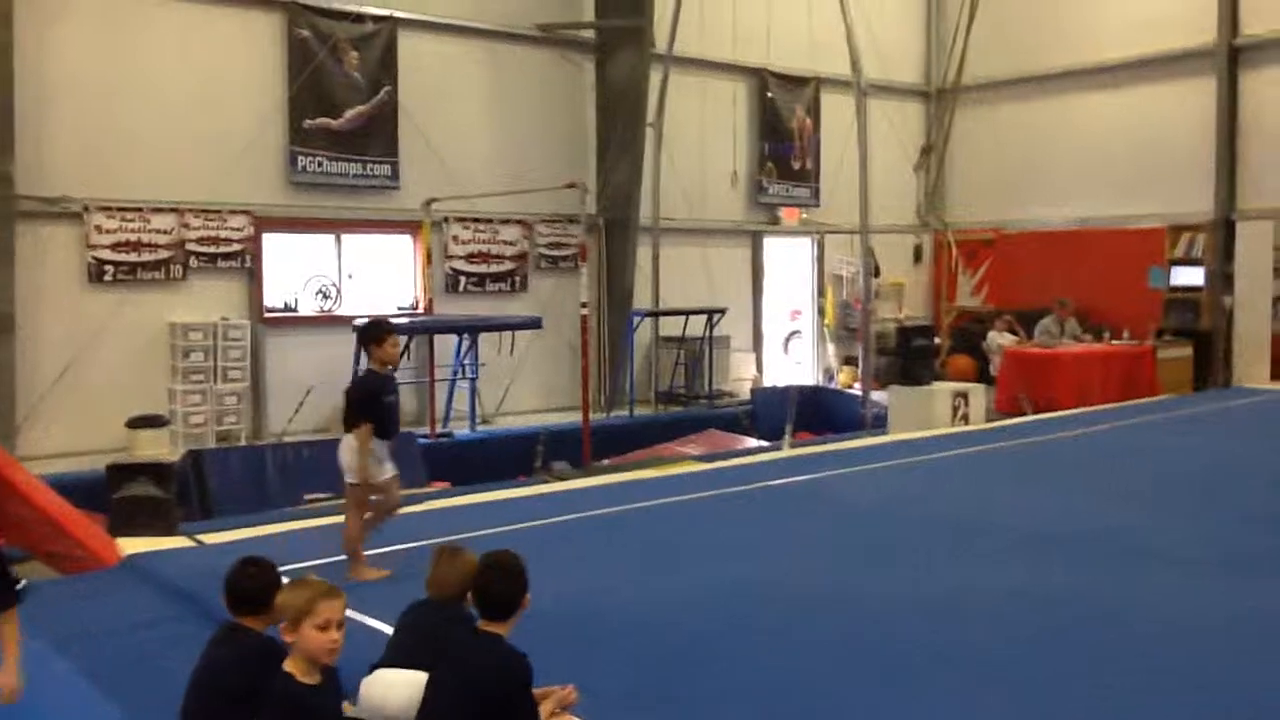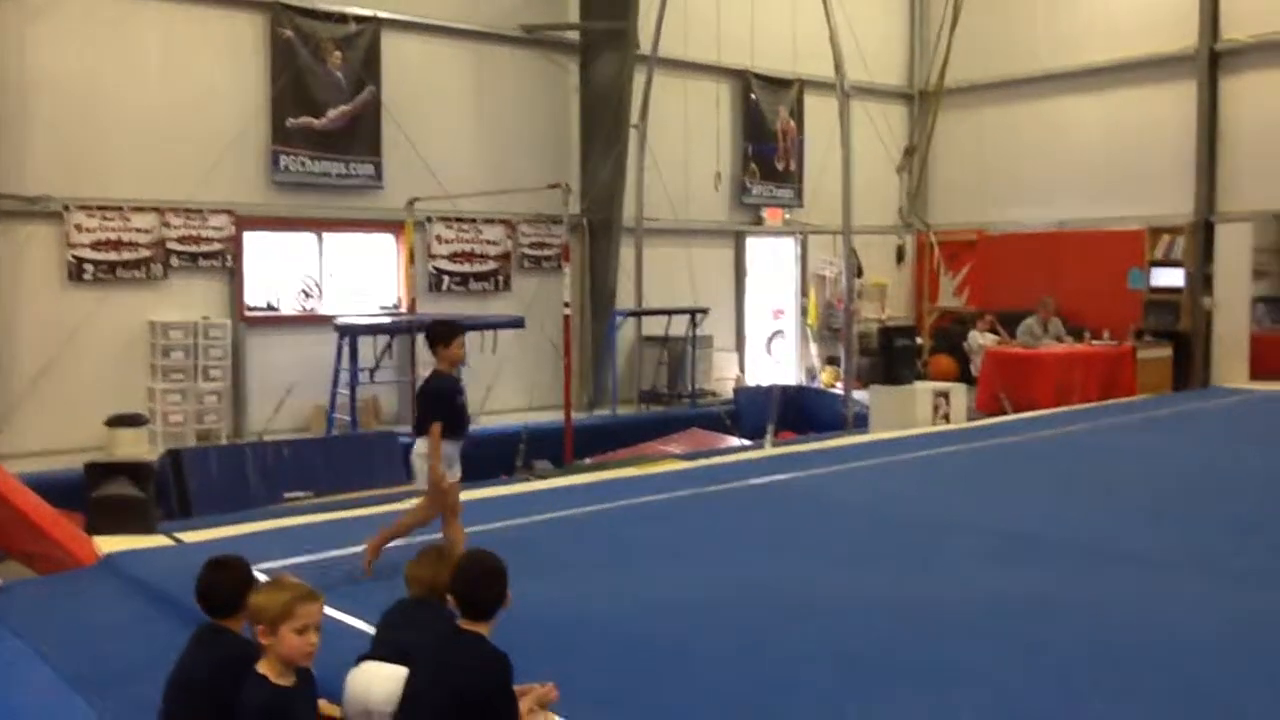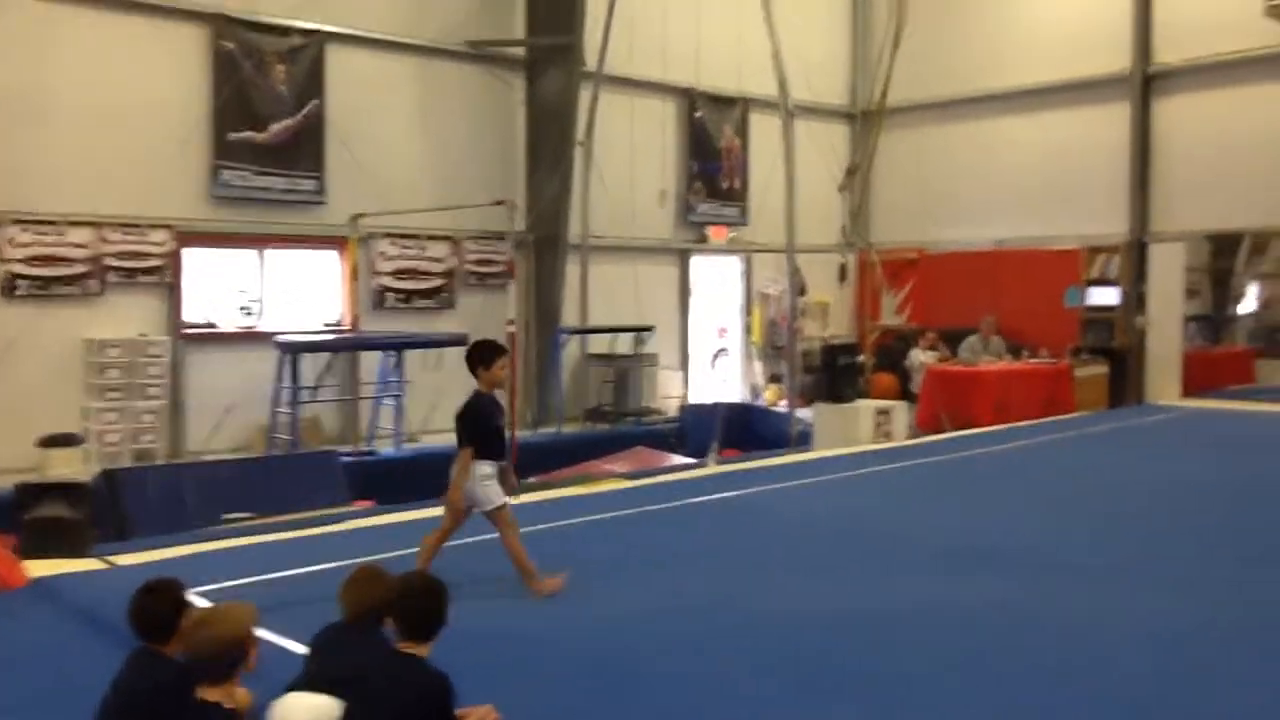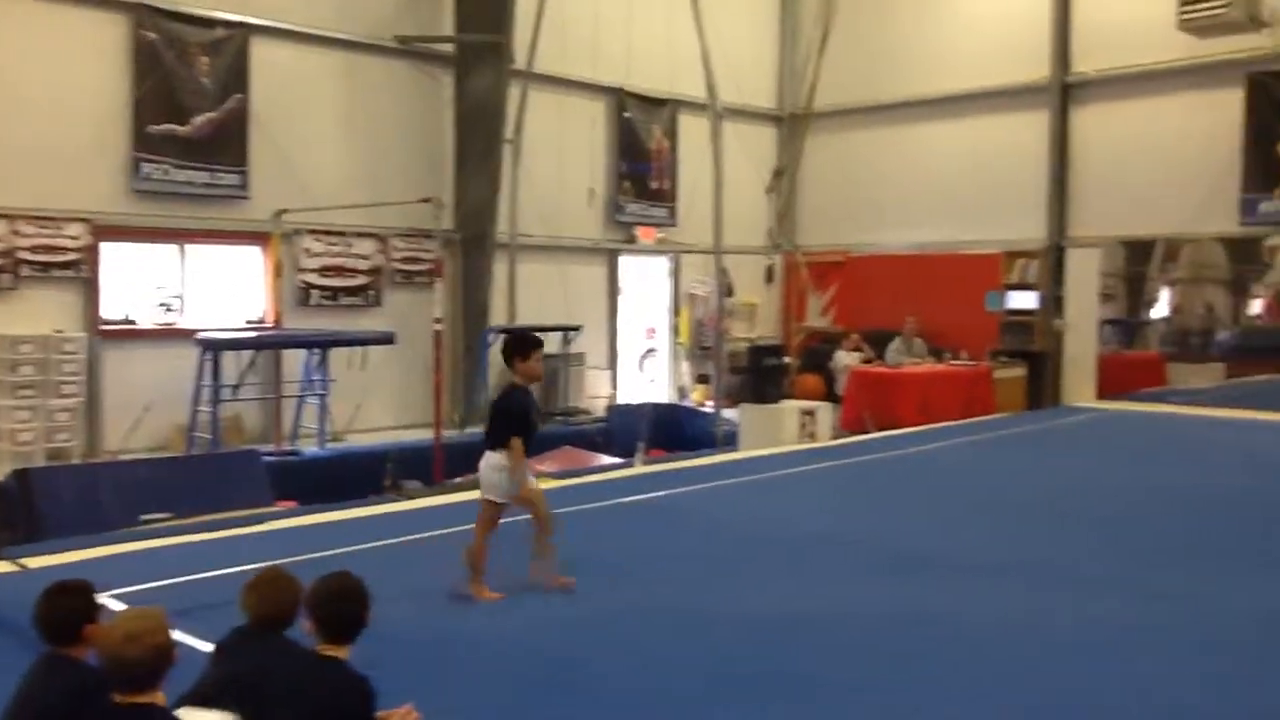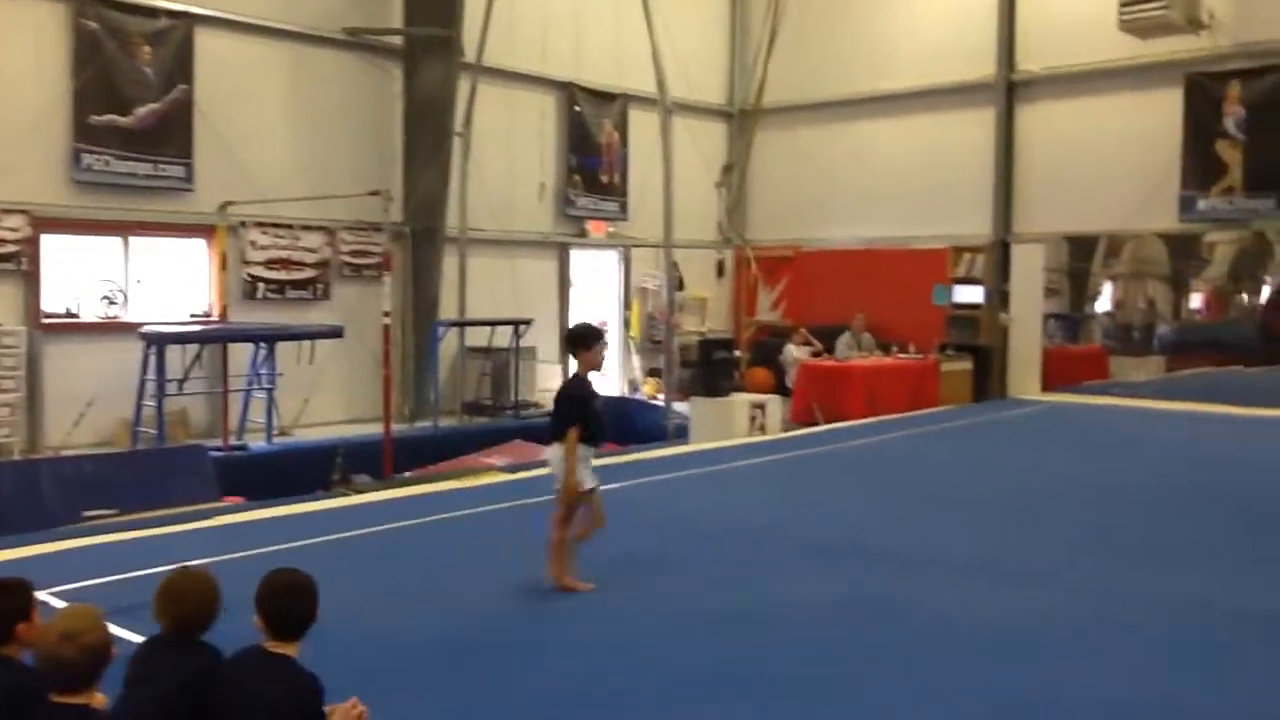
dt=0.3s
person 1, frame 1
left shoulder: (388, 379)
right shoulder: (367, 386)
right elbow: (363, 429)
left wrist: (385, 458)
right wrist: (362, 467)
left hip: (378, 449)
right hip: (359, 450)
left knee: (393, 501)
right knee: (356, 508)
left ankle: (355, 537)
right ankle: (357, 566)
person 1, frame 2
left shoulder: (453, 381)
right shoulder: (436, 384)
right elbow: (434, 428)
right wrist: (437, 466)
left hip: (449, 451)
right hip: (431, 452)
left knee: (452, 512)
right knee: (426, 513)
right ankle: (377, 543)
person 1, frame 3
left shoulder: (491, 404)
right shoulder: (477, 408)
right elbow: (466, 452)
left wrist: (508, 476)
right wrist: (455, 490)
left hip: (487, 473)
right hip: (479, 476)
left knee: (446, 529)
right knee: (510, 529)
right ankle: (534, 582)
person 1, frame 4
left shoulder: (523, 395)
right shoulder: (513, 400)
right elbow: (515, 444)
right wrist: (524, 483)
left hip: (513, 466)
right hip: (500, 465)
left knee: (544, 517)
right knee: (486, 527)
left ankle: (543, 570)
right ankle: (476, 585)
person 1, frame 5
left shoulder: (580, 386)
right shoulder: (575, 391)
right elbow: (571, 434)
left wrist: (577, 470)
right wrist: (570, 473)
left hip: (575, 457)
right hip: (569, 459)
left knee: (563, 520)
right knee: (595, 518)
left ankle: (562, 574)
right ankle: (559, 569)
